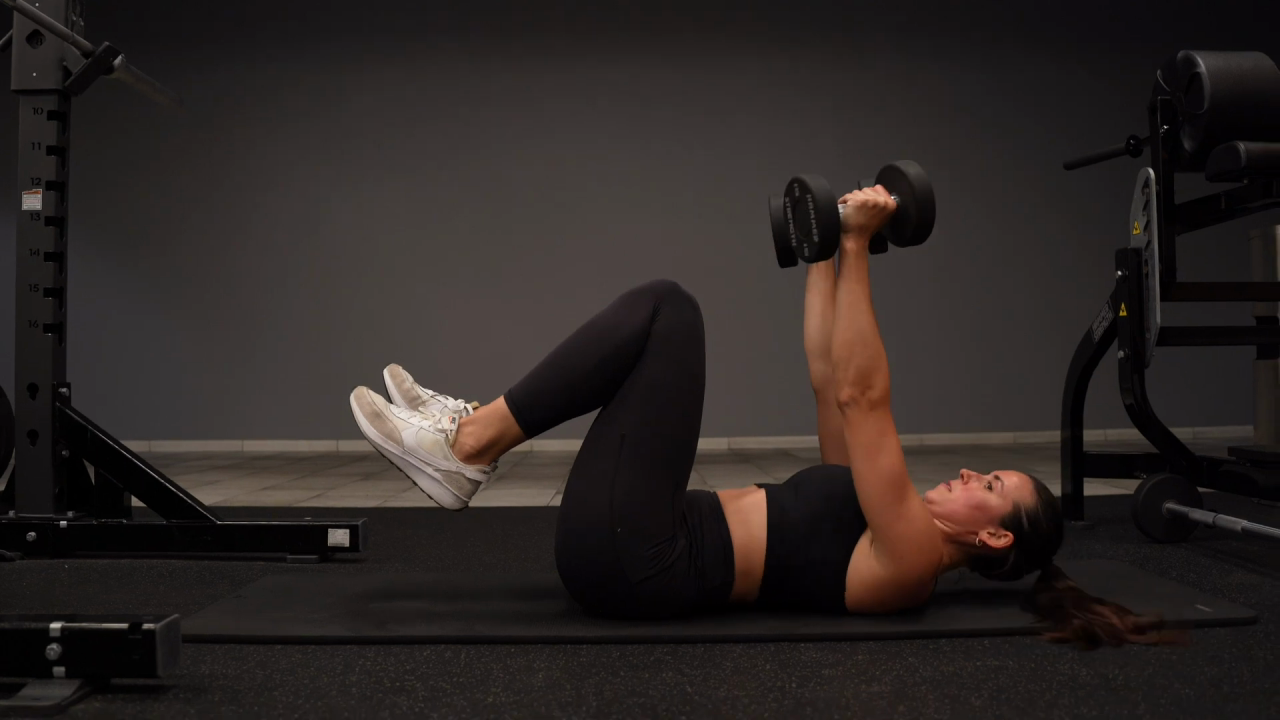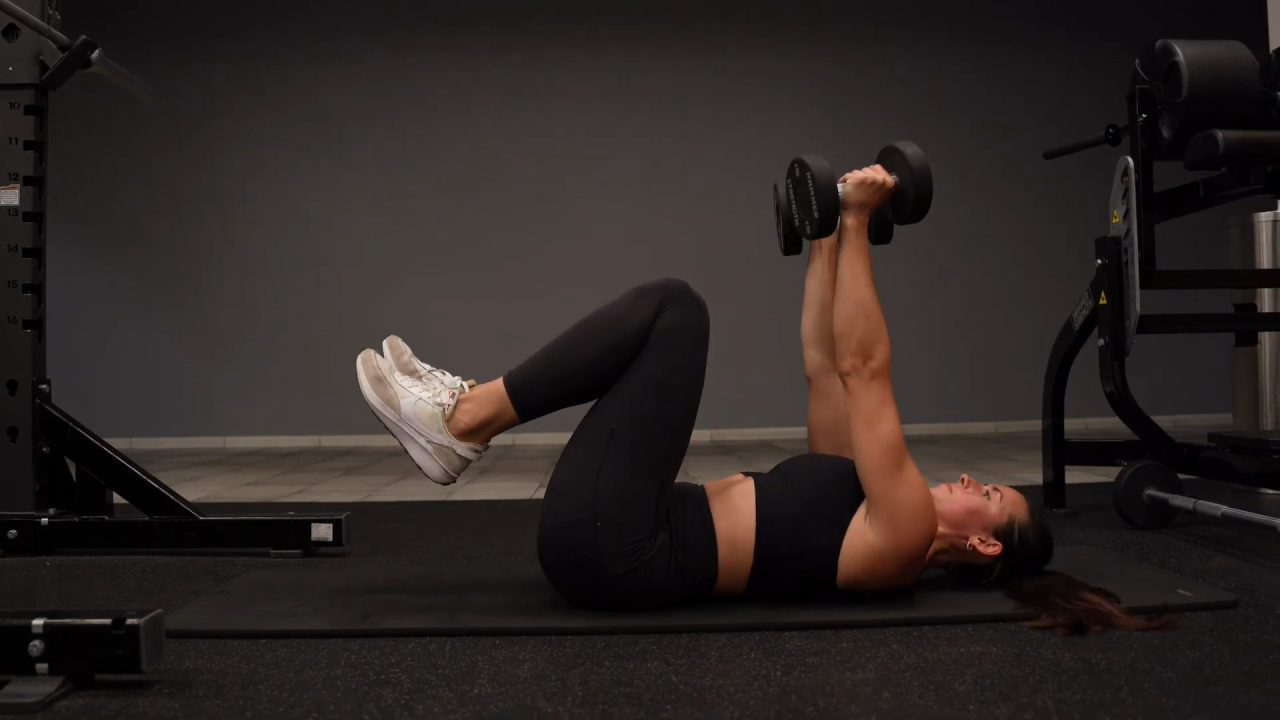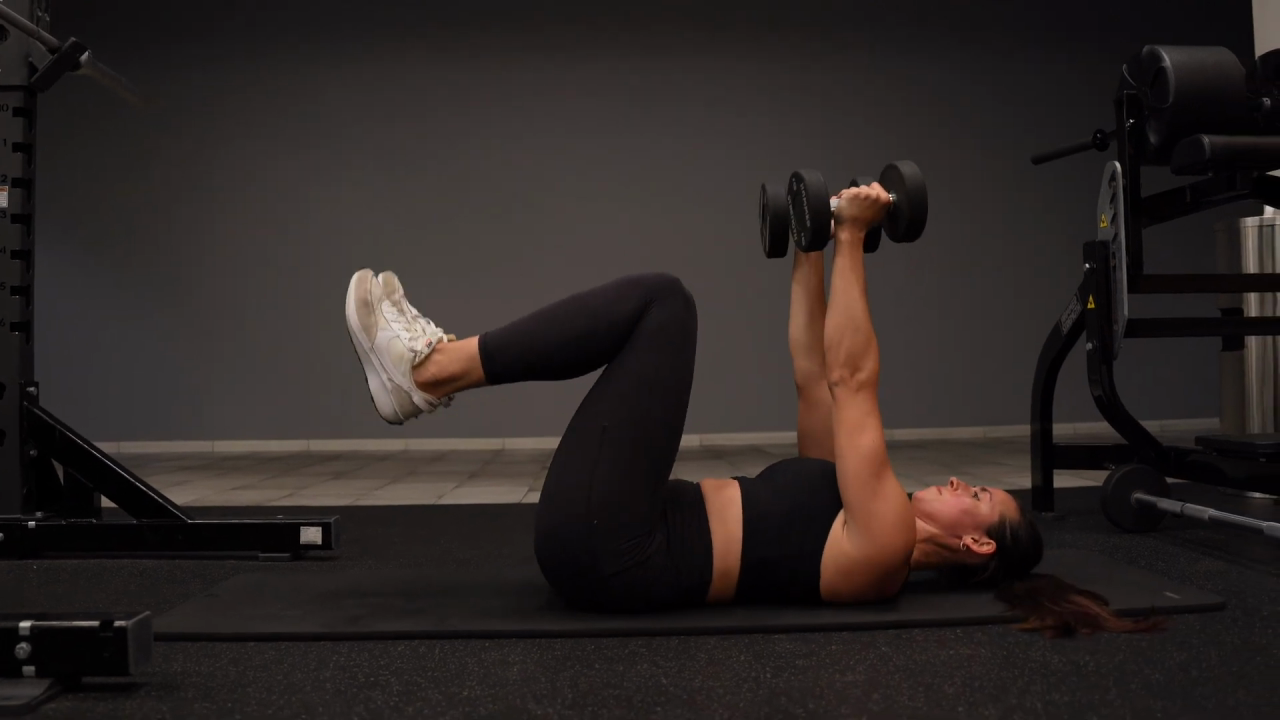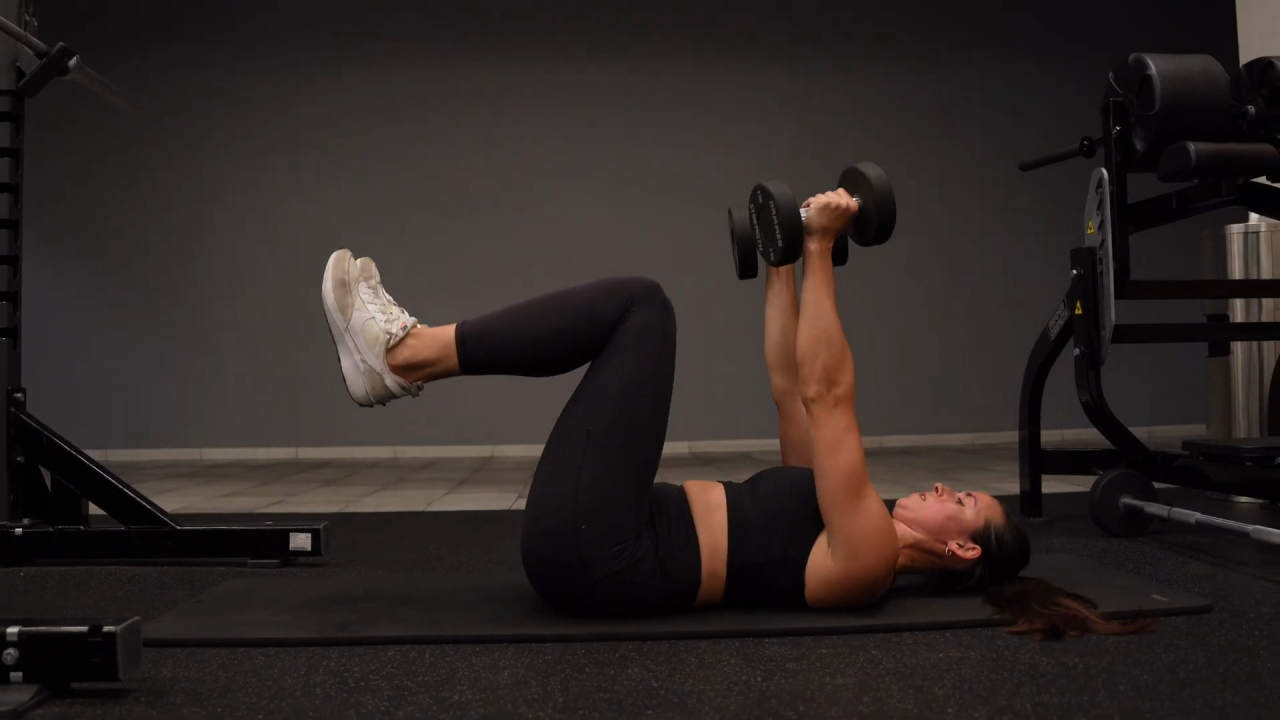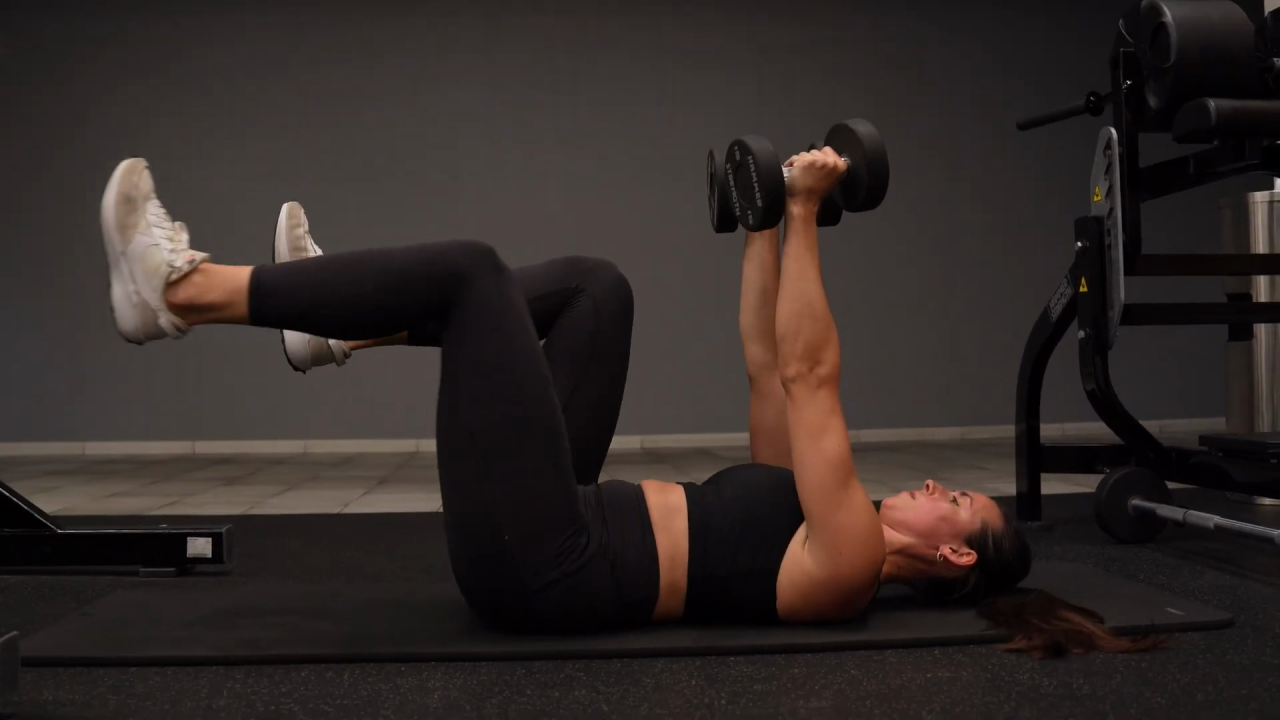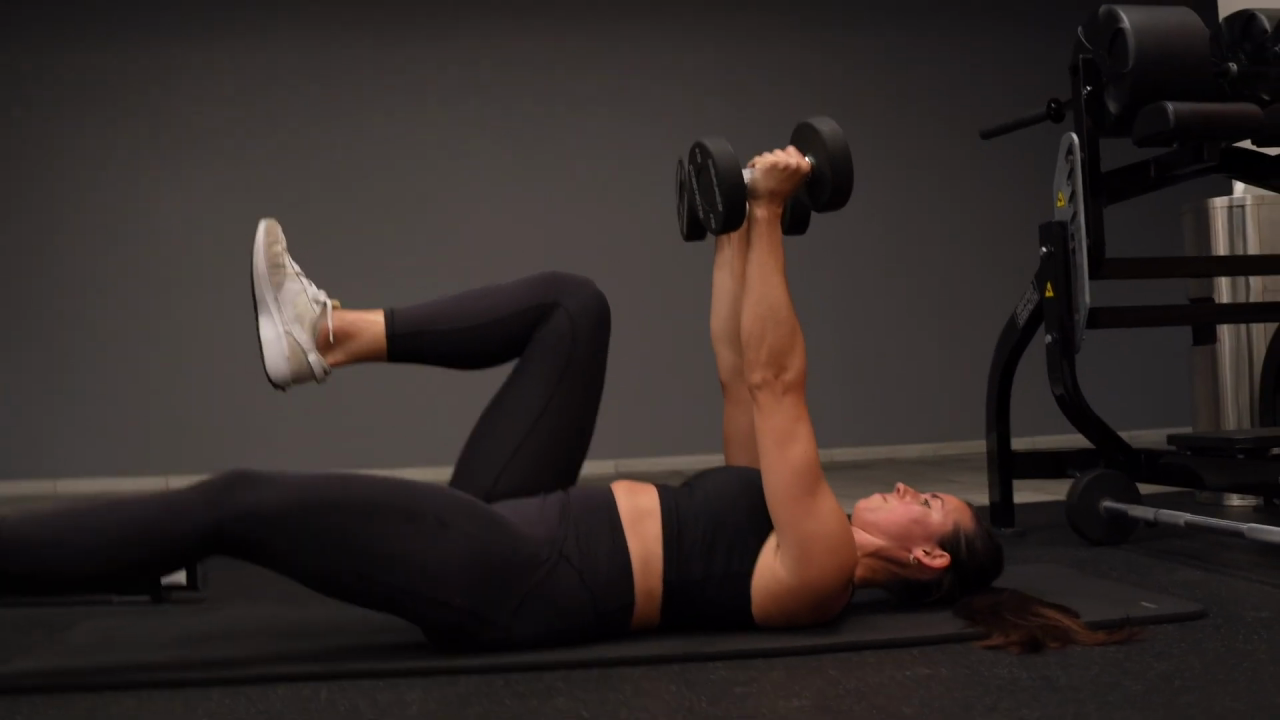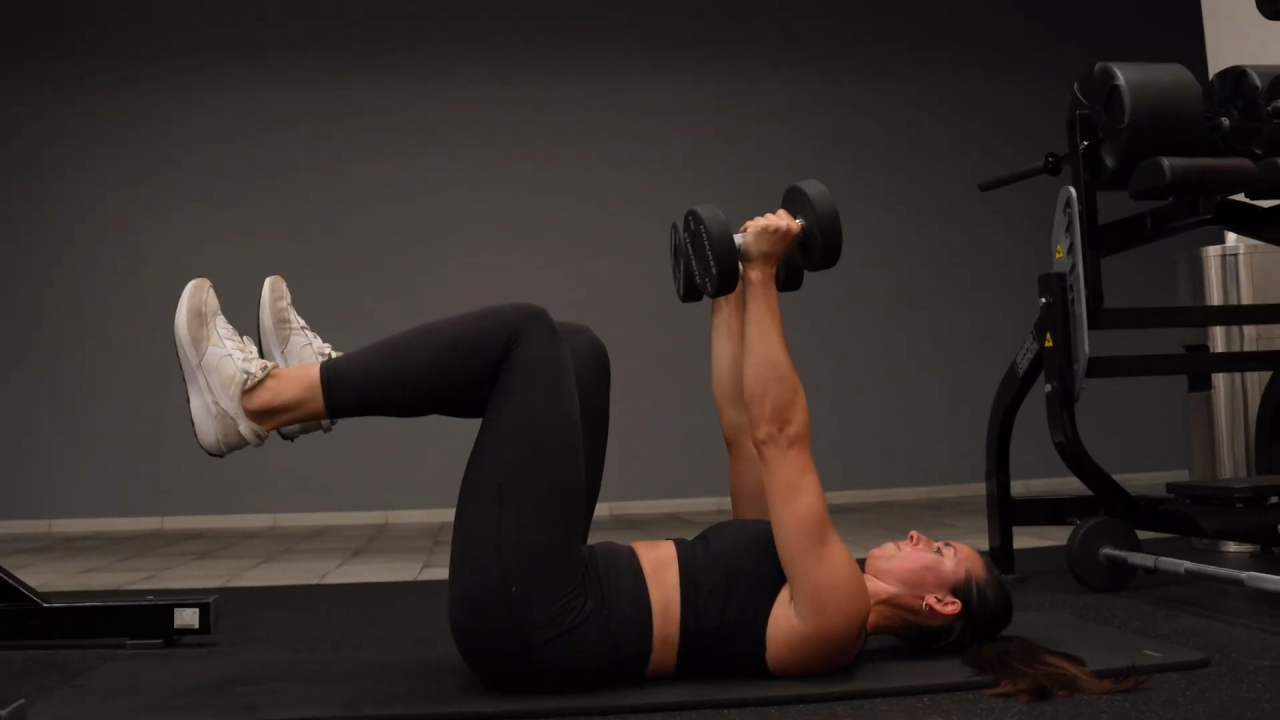
dt=0.7s
person 1, frame 1
left shoulder: (912, 559)
right shoulder: (881, 522)
left elbow: (862, 398)
right elbow: (827, 381)
left wrist: (856, 247)
right wrist: (821, 256)
left hip: (631, 564)
right hip: (631, 553)
left knee: (665, 309)
right knee: (657, 327)
left ankle: (469, 448)
right ankle: (471, 432)
person 1, frame 2
left shoulder: (904, 537)
right shoulder: (862, 498)
left elbow: (865, 372)
right elbow: (823, 366)
left wrist: (858, 225)
right wrist: (824, 238)
left hip: (610, 552)
right hip: (609, 542)
left knee: (673, 308)
right knee: (665, 317)
left ankle: (464, 424)
right ankle: (465, 411)
person 1, frame 3
left shoulder: (884, 546)
right shoulder: (853, 514)
left elbow: (855, 380)
right elbow: (813, 377)
left wrist: (850, 240)
right wrist: (808, 250)
left hip: (605, 553)
right hip: (605, 542)
left knee: (661, 300)
right knee: (653, 314)
left ankle: (429, 372)
right ankle: (431, 363)
person 1, frame 4
left shoulder: (868, 559)
right shoulder: (839, 526)
left elbow: (826, 397)
right elbow: (789, 387)
left wrist: (820, 249)
right wrist: (781, 263)
left hip: (593, 557)
right hip: (595, 544)
left knee: (639, 306)
right knee: (631, 317)
left ankle: (406, 353)
right ankle: (410, 358)
person 1, frame 5
left shoulder: (850, 563)
right shoulder: (822, 523)
left elbow: (810, 376)
right elbow: (766, 362)
left wrist: (806, 215)
right wrist: (767, 223)
left hip: (542, 570)
right hip: (559, 538)
left knee: (475, 268)
right knee: (593, 284)
left ankle: (182, 291)
right ankle: (351, 320)
person 1, frame 6
left shoulder: (819, 568)
right shoulder: (789, 530)
left elbow: (775, 386)
right elbow: (735, 371)
left wrist: (769, 218)
right wrist: (731, 229)
left hip: (503, 584)
right hip: (510, 529)
left knee: (237, 502)
right knee: (573, 303)
right ankle: (329, 335)
person 1, frame 7
left shoulder: (830, 618)
right shoulder: (796, 573)
left elbow: (779, 438)
right elbow: (739, 428)
left wrist: (765, 279)
right wrist: (730, 288)
left hip: (531, 625)
right hip: (532, 608)
left knee: (531, 331)
right knee: (577, 353)
left ankle: (259, 398)
right ankle: (312, 387)
